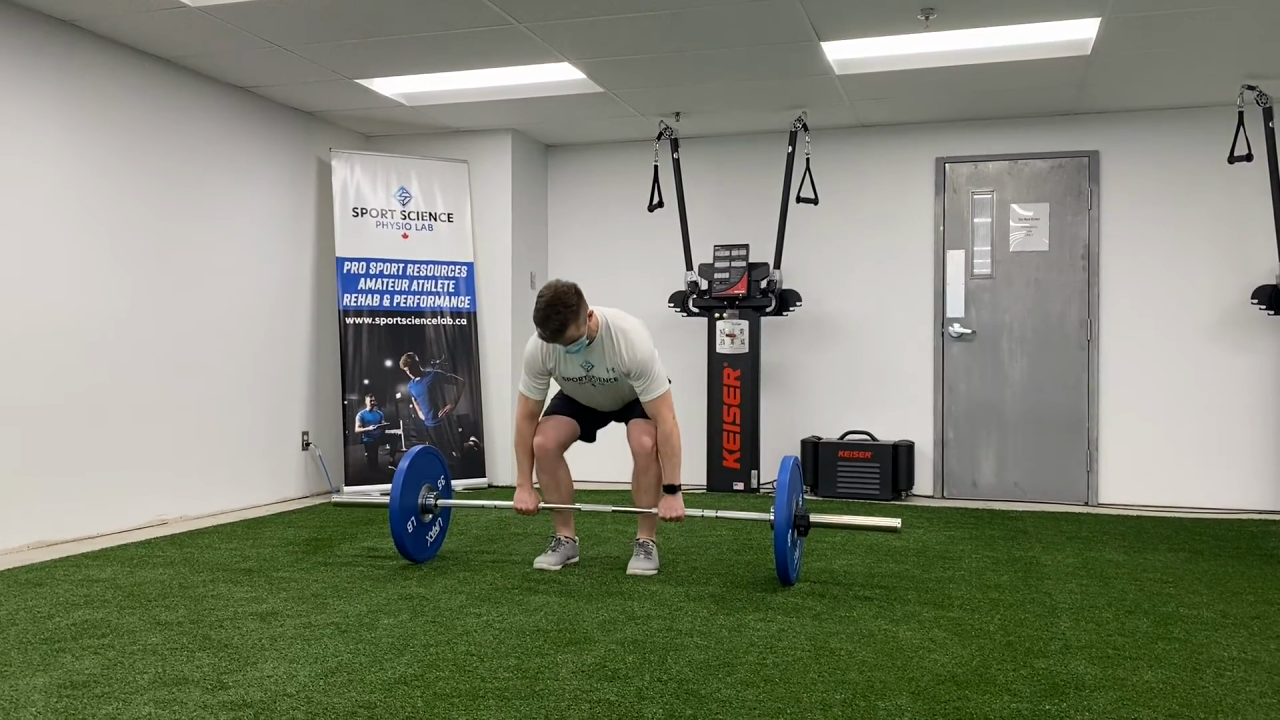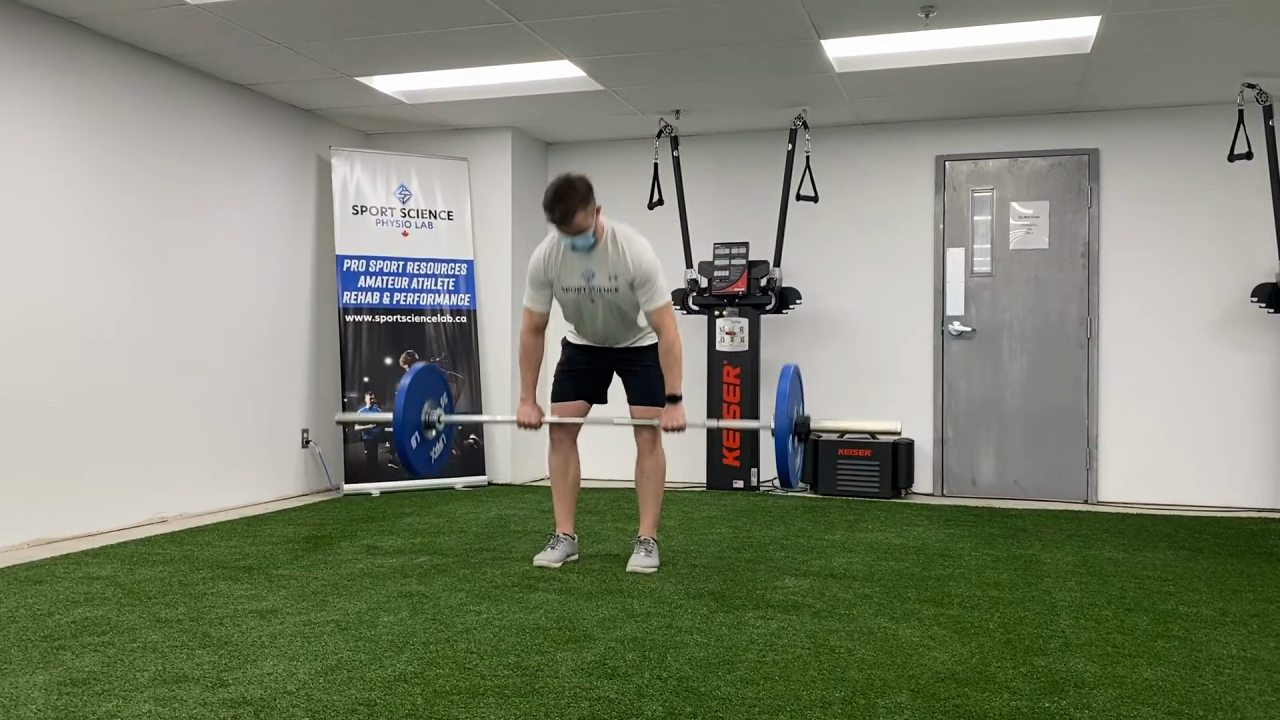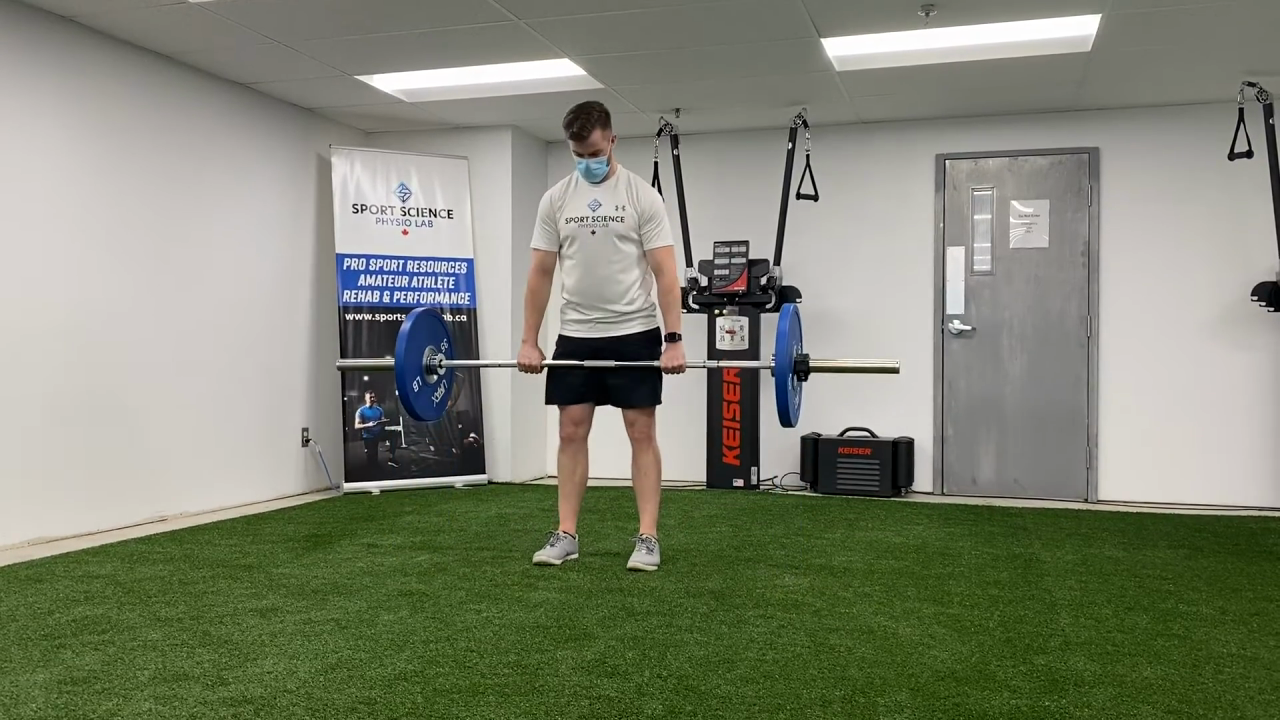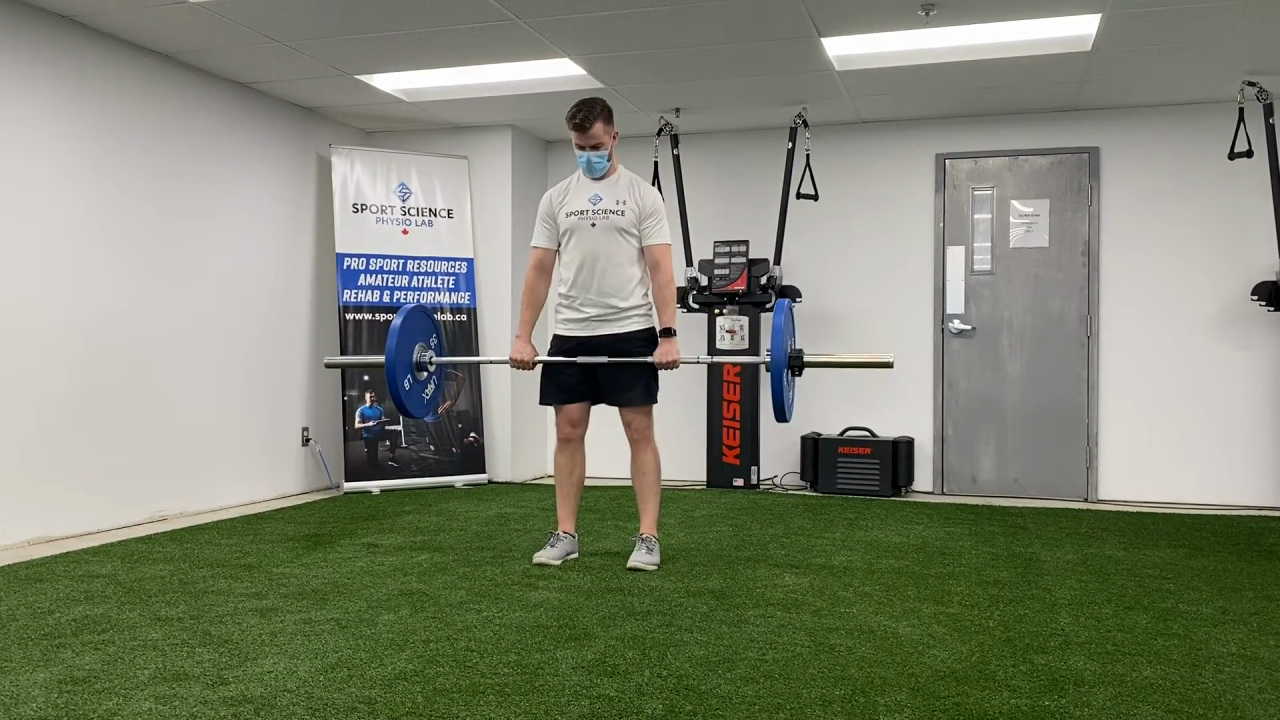
dt=0.4s
person 1, frame 1
left shoulder: (630, 340)
right shoulder: (539, 347)
left elbow: (665, 420)
right elbow: (527, 416)
left wrist: (672, 492)
right wrist: (524, 486)
left hip: (635, 397)
right hip: (581, 397)
left knee: (644, 446)
right knee: (544, 444)
left ankle: (645, 543)
right ankle: (565, 539)
person 1, frame 2
left shoulder: (634, 251)
right shoulder: (545, 258)
left elbow: (666, 331)
right elbow: (533, 330)
left wrist: (673, 401)
right wrist: (527, 398)
left hip: (638, 343)
right hip: (583, 344)
left knee: (646, 432)
right knee: (561, 431)
left ankle: (647, 539)
right ankle: (564, 536)
person 1, frame 3
left shoulder: (642, 195)
right shoulder: (556, 199)
left elbow: (665, 271)
right elbow: (540, 273)
left wrist: (673, 340)
right wrist: (529, 340)
left hip: (634, 335)
right hip: (575, 336)
left knee: (641, 434)
right knee: (571, 433)
left ankle: (647, 537)
right ankle: (566, 535)
person 1, frame 4
left shoulder: (642, 194)
right shoulder: (556, 198)
left elbow: (660, 269)
right elbow: (539, 270)
left wrist: (668, 335)
right wrist: (523, 336)
left hip: (630, 333)
right hip: (571, 335)
left knee: (640, 433)
right knee: (568, 433)
left ankle: (648, 537)
right ankle: (565, 534)
